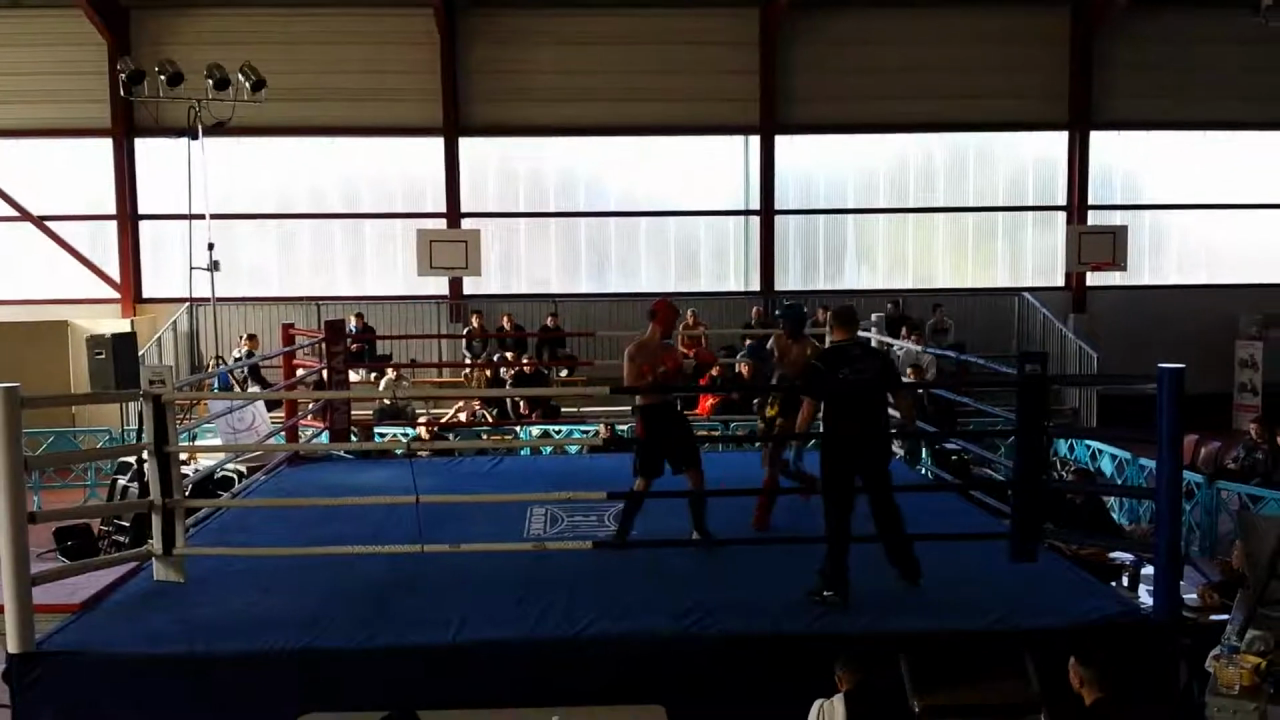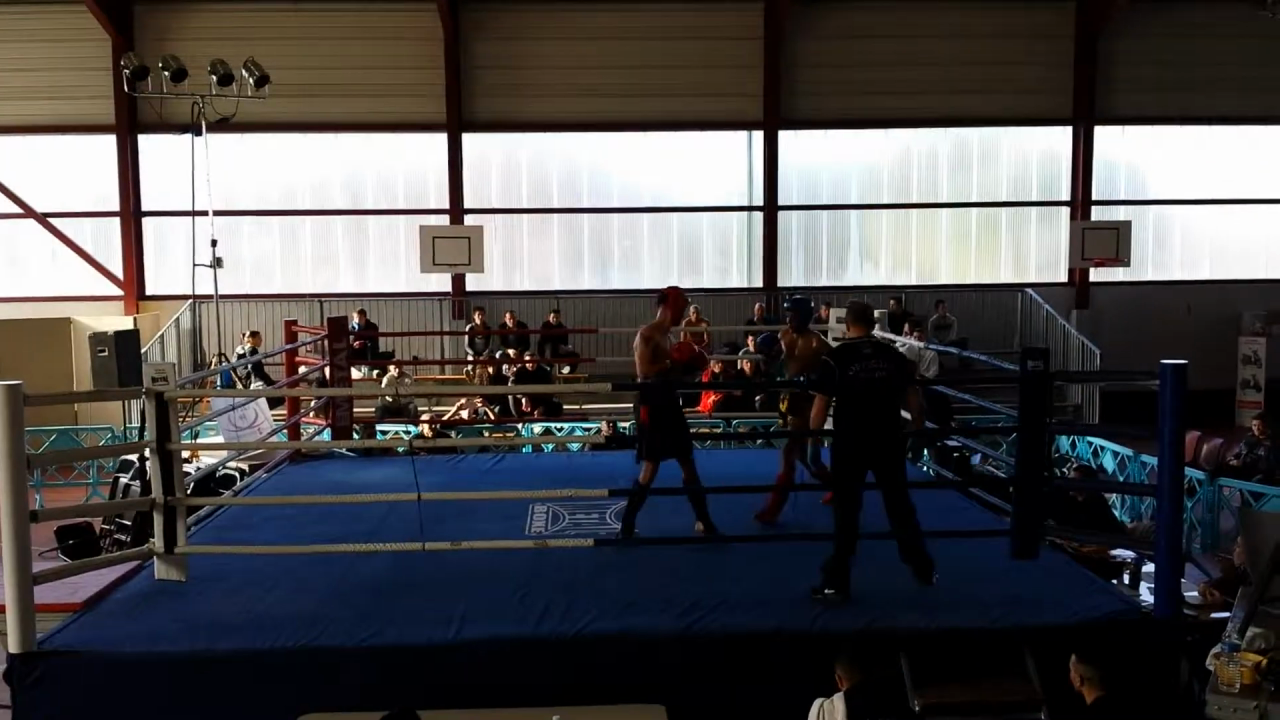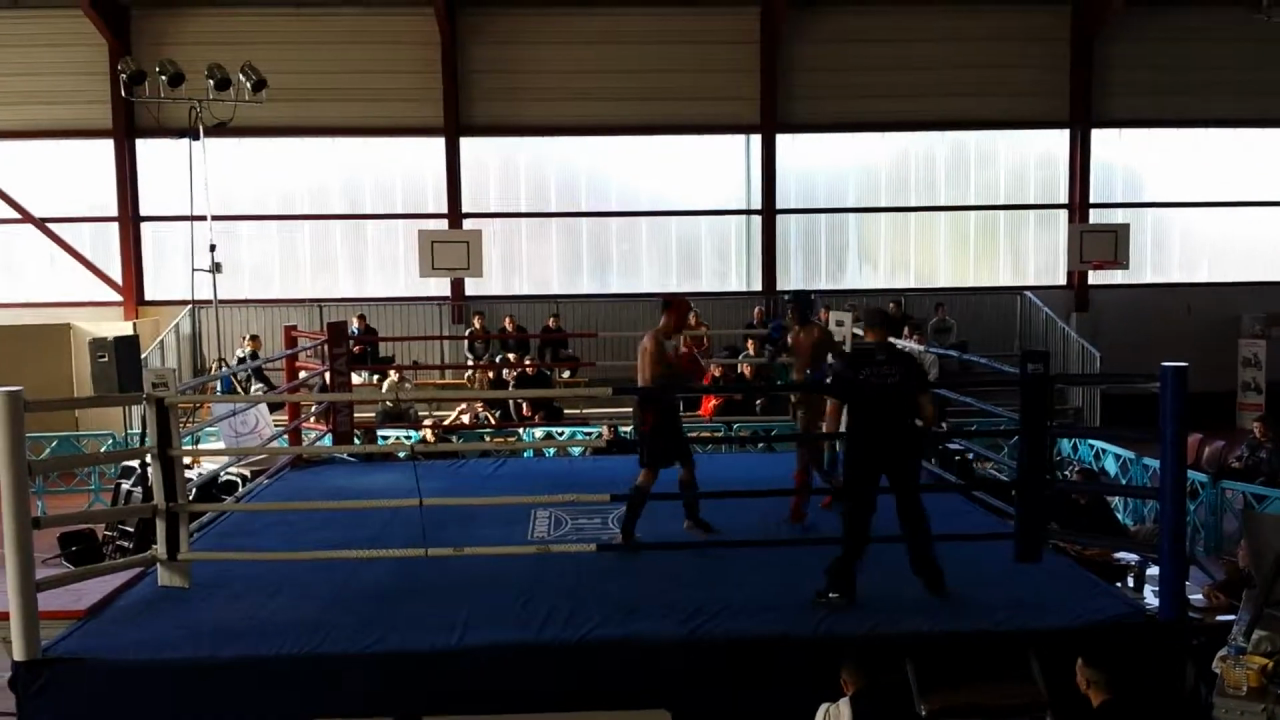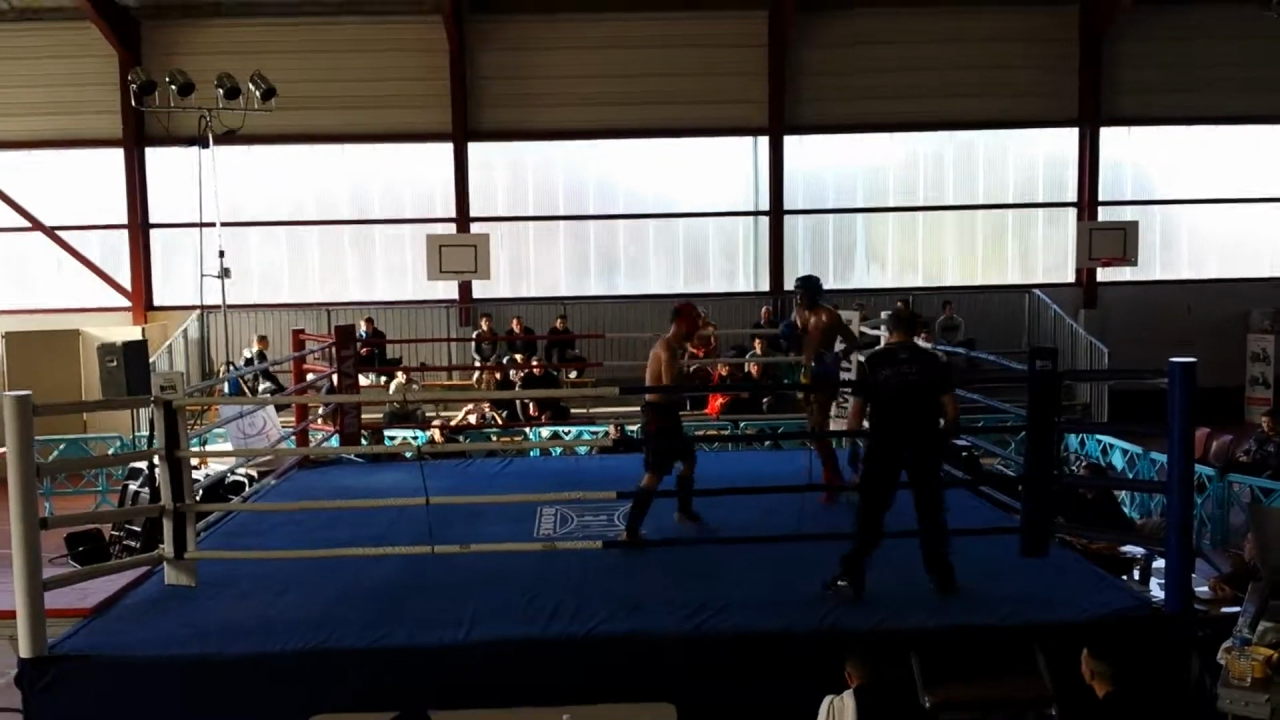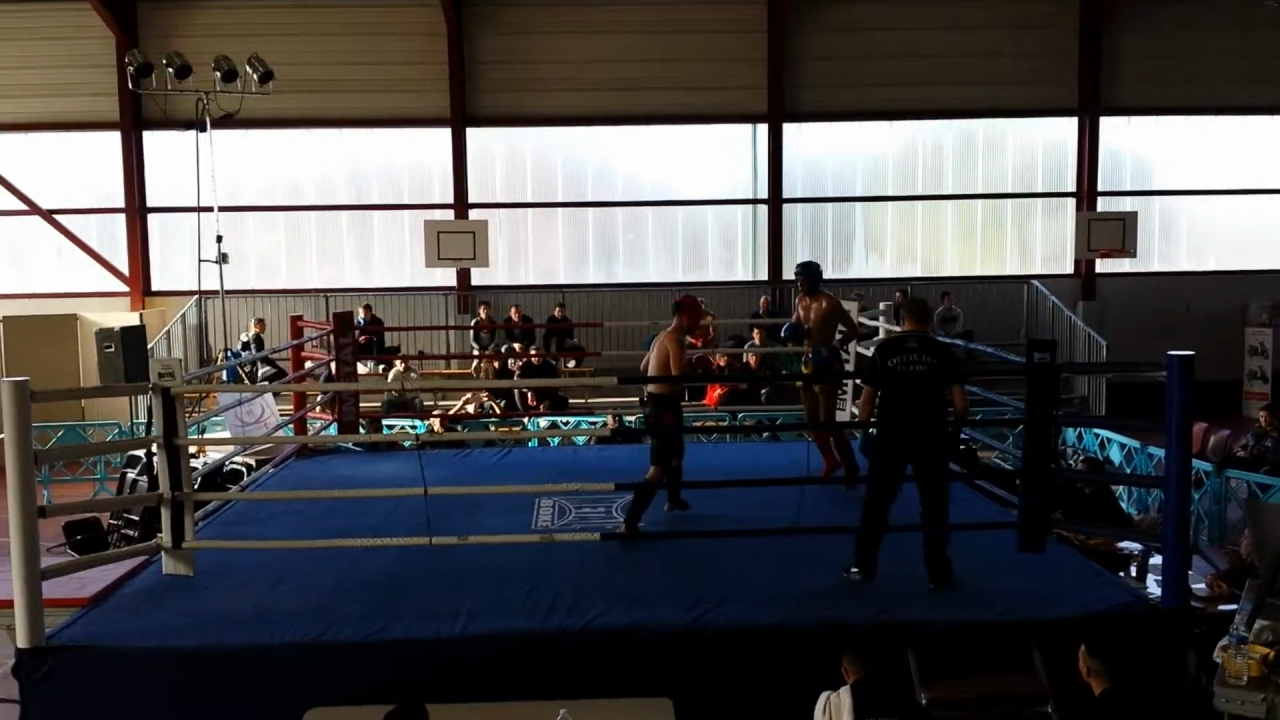
dt=0.1s
person 1, frame 1
left shoulder: (823, 361)
right shoulder: (880, 358)
left elbow: (809, 411)
right elbow: (903, 402)
left wrist: (798, 447)
left hip: (839, 445)
right hip: (877, 443)
left knee: (838, 514)
right knee: (885, 506)
left ankle: (834, 585)
right ankle: (910, 569)
person 1, frame 2
left shoulder: (835, 358)
right shoulder: (893, 356)
left elbow: (820, 407)
right elbow: (914, 403)
right wrist: (917, 430)
left hip: (849, 443)
right hip: (888, 441)
left knee: (846, 512)
right knee: (899, 505)
left ankle: (835, 583)
right ankle: (924, 570)
person 1, frame 3
left shoulder: (849, 363)
right shoulder: (908, 362)
left elbow: (834, 412)
right elbow: (928, 410)
left wrist: (830, 450)
right wrist: (923, 437)
left hip: (863, 448)
right hip: (903, 446)
left knee: (856, 516)
right knee: (913, 513)
left ankle: (840, 586)
right ankle: (933, 581)
person 1, frame 4
left shoulder: (873, 362)
right shoulder: (932, 362)
left elbow: (857, 409)
right elbow: (951, 410)
left wrist: (852, 446)
right wrist: (945, 435)
left hip: (883, 446)
right hip: (925, 445)
left knee: (871, 512)
right knee: (931, 512)
left ankle: (851, 577)
right ankle: (942, 577)
person 1, frame 5
left shoulder: (883, 350)
right shoulder: (943, 352)
left elbow: (867, 398)
right elbow: (960, 401)
right wrist: (955, 429)
left hip: (890, 436)
right hip: (931, 436)
left knee: (877, 500)
right knee: (934, 504)
left ankle: (864, 564)
right ankle: (939, 572)
person 2, frame 1
left shoulder: (670, 349)
right shoulder: (635, 350)
left elbow: (682, 380)
right elbow: (630, 388)
left wrist: (701, 368)
right wrist: (660, 378)
left hip: (671, 413)
right hip: (648, 416)
left knee: (696, 475)
right knee: (645, 481)
person 2, frame 2
left shoulder: (666, 336)
right shoulder: (647, 335)
right elbow: (644, 372)
left wrist: (689, 363)
right wrist: (676, 364)
left hip: (668, 401)
right hip: (651, 403)
left knee: (688, 463)
right knee: (650, 467)
person 2, frame 3
left shoulder: (667, 341)
right shoulder: (654, 339)
right elbow: (650, 377)
left wrist: (681, 374)
right wrist: (680, 373)
left hip: (666, 405)
right hip: (651, 407)
left knee: (688, 463)
right knee: (649, 473)
person 2, frame 4
left shoulder: (668, 345)
right shoulder: (668, 347)
left elbow: (652, 378)
right elbow: (670, 385)
left hip: (664, 411)
right hip: (659, 414)
left knee: (689, 459)
right knee: (655, 475)
left ankle: (684, 509)
person 2, frame 5
left shoulder: (665, 337)
right shoulder: (674, 340)
left elbow: (644, 367)
right elbow: (678, 377)
left hip: (659, 402)
right hip: (664, 406)
left knee: (677, 453)
right knee: (659, 468)
left ankle: (673, 500)
person 3, frame 1
left shoulder: (811, 349)
right shoulder: (777, 340)
left hip: (791, 406)
right hip: (773, 399)
left knee: (773, 459)
right knee: (769, 456)
left ankle: (763, 513)
person 3, frame 2
left shoulder: (818, 344)
right shoulder: (785, 336)
left hip: (805, 403)
right hip: (787, 398)
left knee: (789, 454)
right knee: (803, 454)
left ankle: (773, 509)
person 3, frame 3
left shoulder: (819, 332)
right shoulder: (791, 330)
left wrist: (826, 374)
left hip: (814, 394)
right hip: (798, 391)
left knee: (805, 449)
right knee: (812, 449)
left ankle: (799, 505)
person 3, frame 4
left shoulder: (829, 317)
right shoulder: (799, 313)
left elbow: (852, 342)
left wrist: (835, 359)
left hip: (825, 378)
right hip: (808, 375)
left knee: (818, 432)
right knee: (814, 432)
left ankle: (834, 481)
right ankle: (834, 479)
person 3, frame 5
left shoulder: (830, 303)
right shoulder: (801, 301)
left elbow: (853, 330)
left wrist: (834, 348)
right wrist: (791, 332)
left hip: (828, 365)
right hip: (809, 363)
left knee: (828, 422)
right knee: (811, 421)
left ankle: (851, 470)
right ankle: (831, 462)
